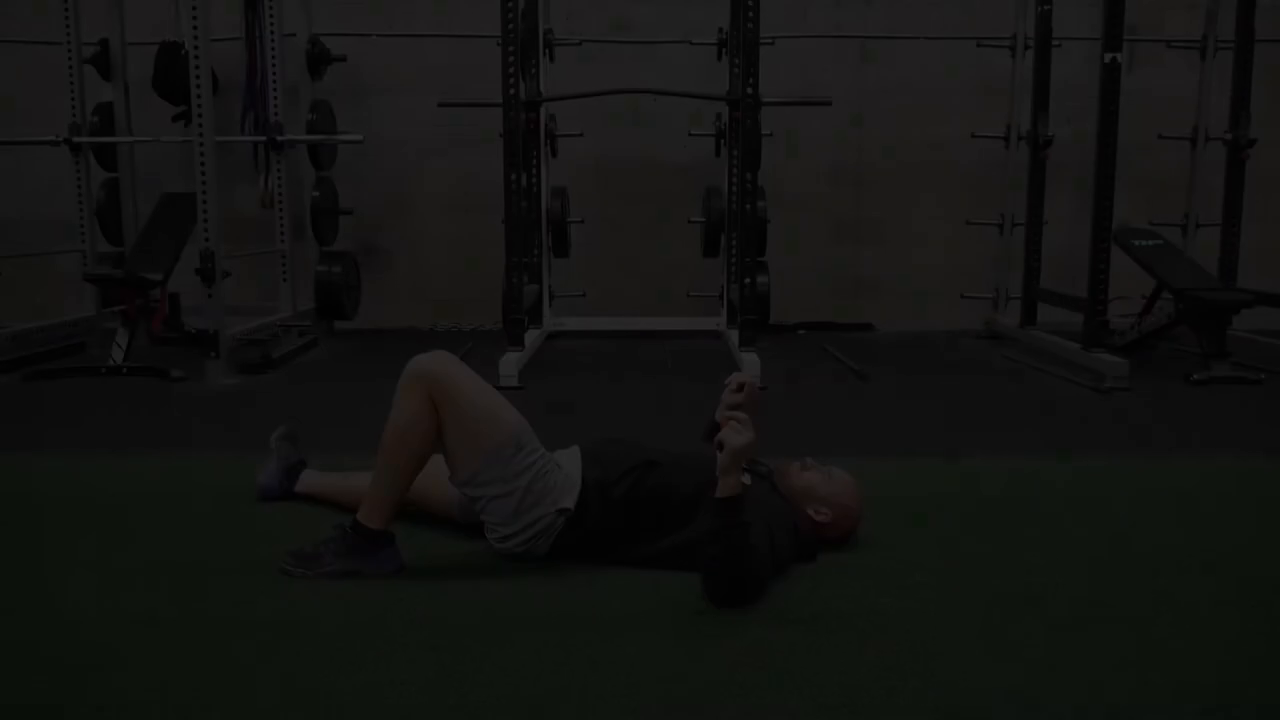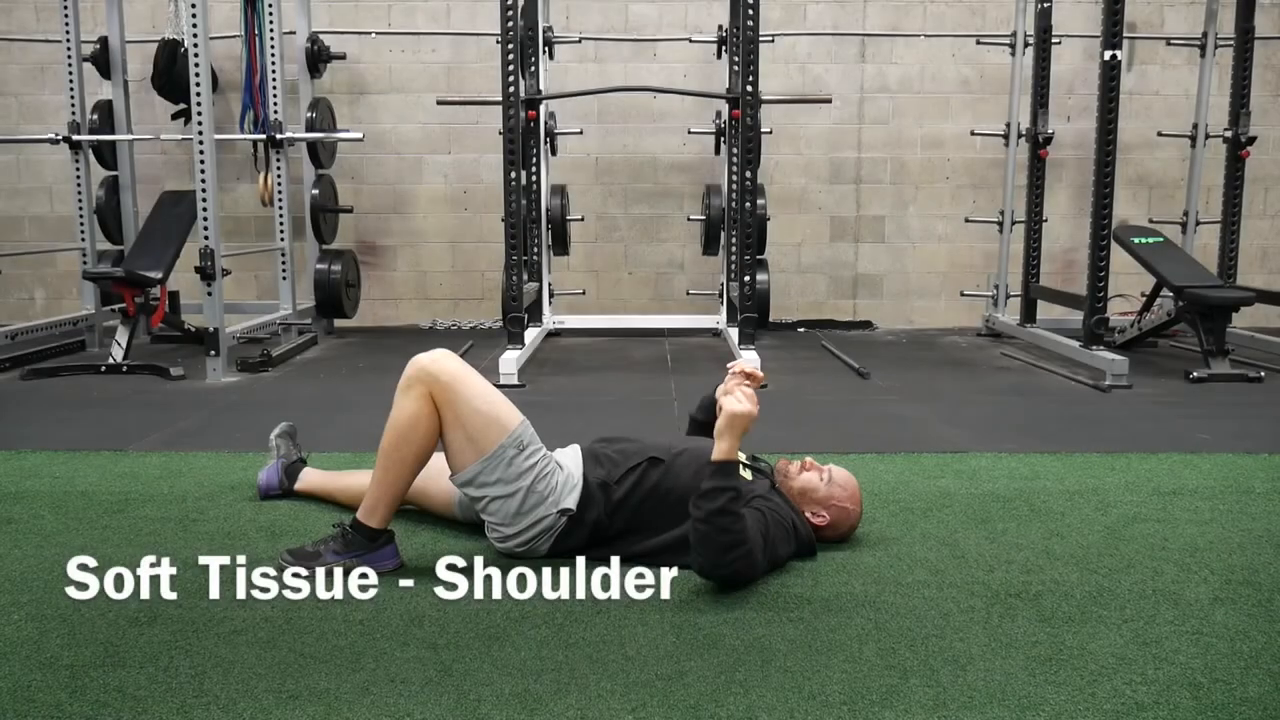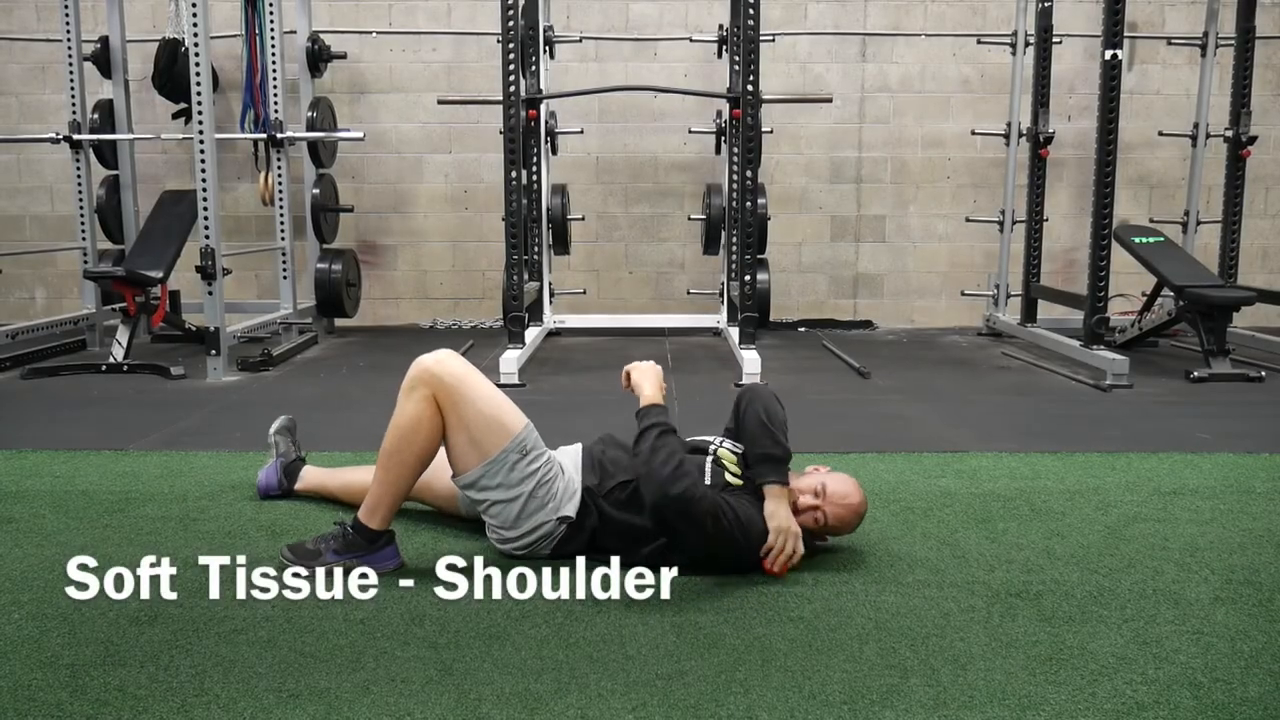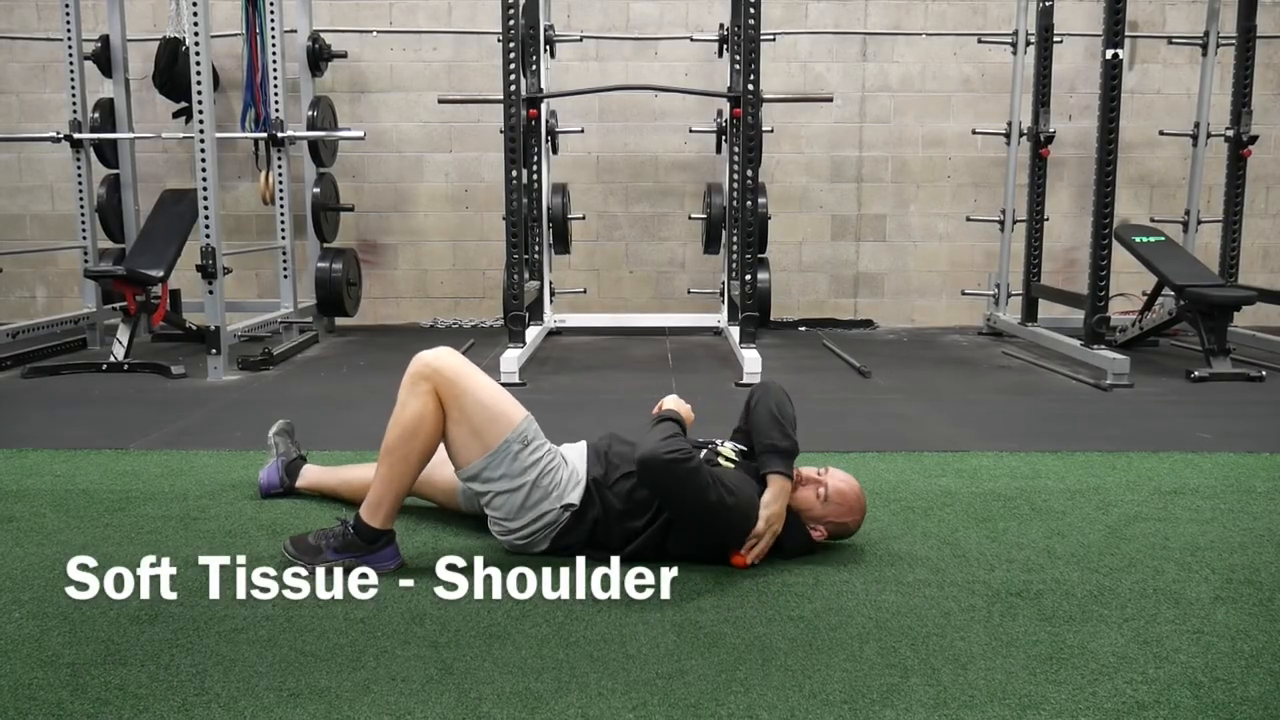
dt=1s
person 1, frame 1
left shoulder: (770, 523)
right shoulder: (765, 487)
left elbow: (730, 583)
left wrist: (730, 475)
right wrist: (724, 418)
left hip: (543, 508)
right hip: (562, 479)
left knee: (431, 374)
left ankle: (365, 540)
right ankle: (300, 479)
person 1, frame 2
left shoulder: (771, 520)
right shoulder: (763, 480)
left elbow: (720, 560)
right elbow: (697, 442)
left wrist: (728, 443)
right wrist: (723, 400)
left hip: (544, 509)
right hip: (562, 479)
left knee: (431, 371)
left ankle: (365, 540)
right ankle: (297, 475)
person 1, frame 3
left shoulder: (744, 531)
right shoulder: (762, 476)
left elbow: (670, 493)
right elbow: (756, 400)
left wrist: (651, 399)
right wrist: (775, 490)
left hip: (541, 515)
right hip: (562, 473)
left knee: (435, 371)
right knee: (411, 470)
left ankle: (366, 539)
right ankle: (297, 475)
person 1, frame 4
left shoulder: (736, 514)
right shoulder: (761, 476)
left elbow: (656, 462)
right elbow: (768, 396)
left wrist: (673, 415)
right wrist: (778, 481)
left hip: (545, 507)
right hip: (565, 474)
left knee: (433, 368)
right knee: (414, 463)
left ankle: (368, 538)
right ankle: (298, 473)
